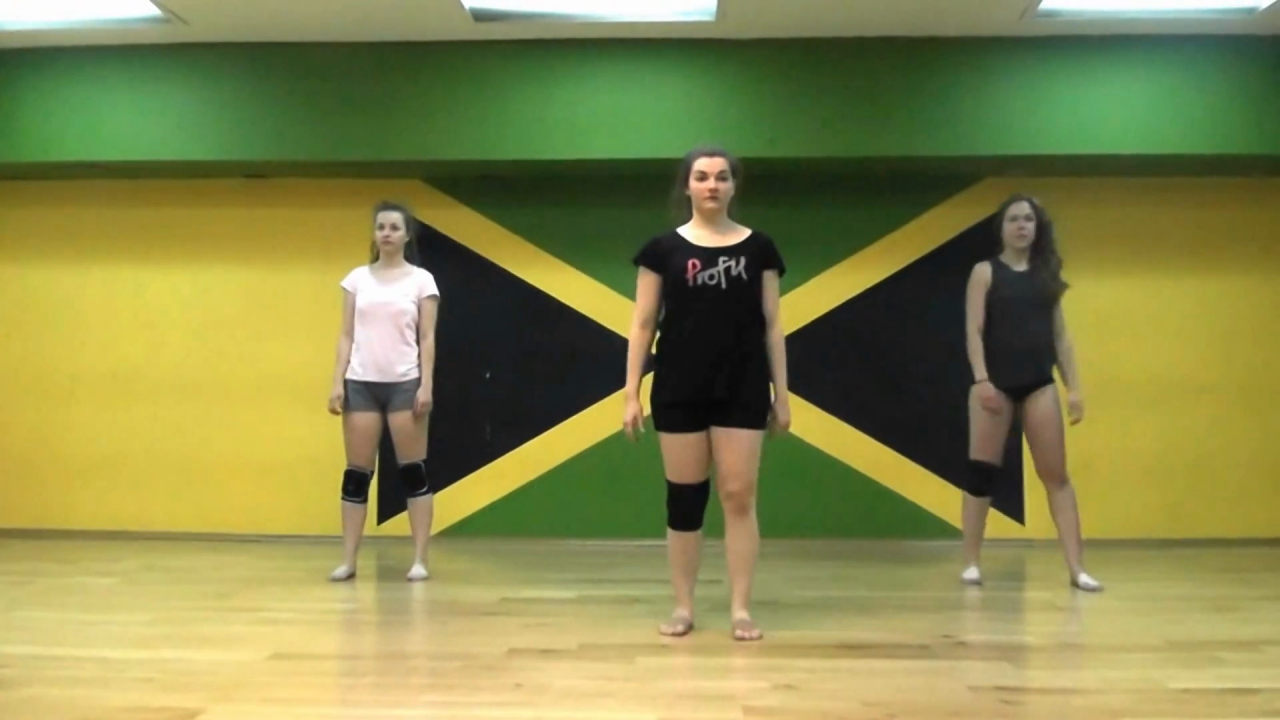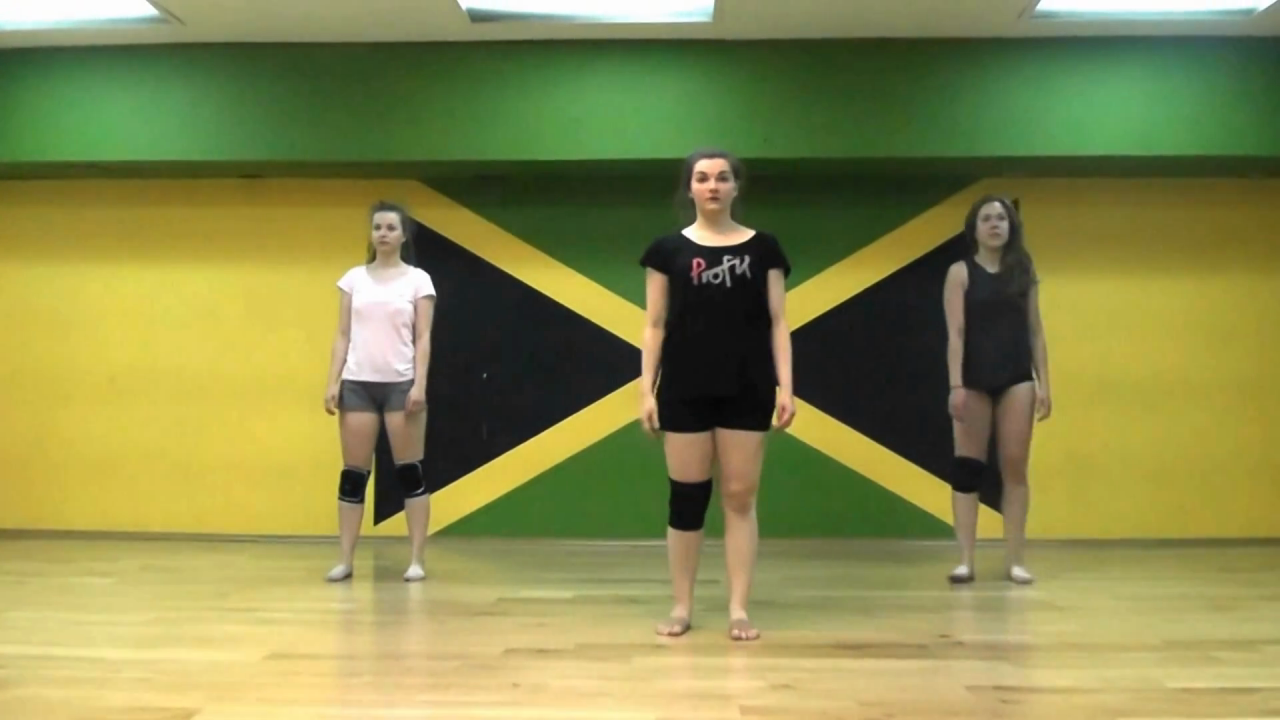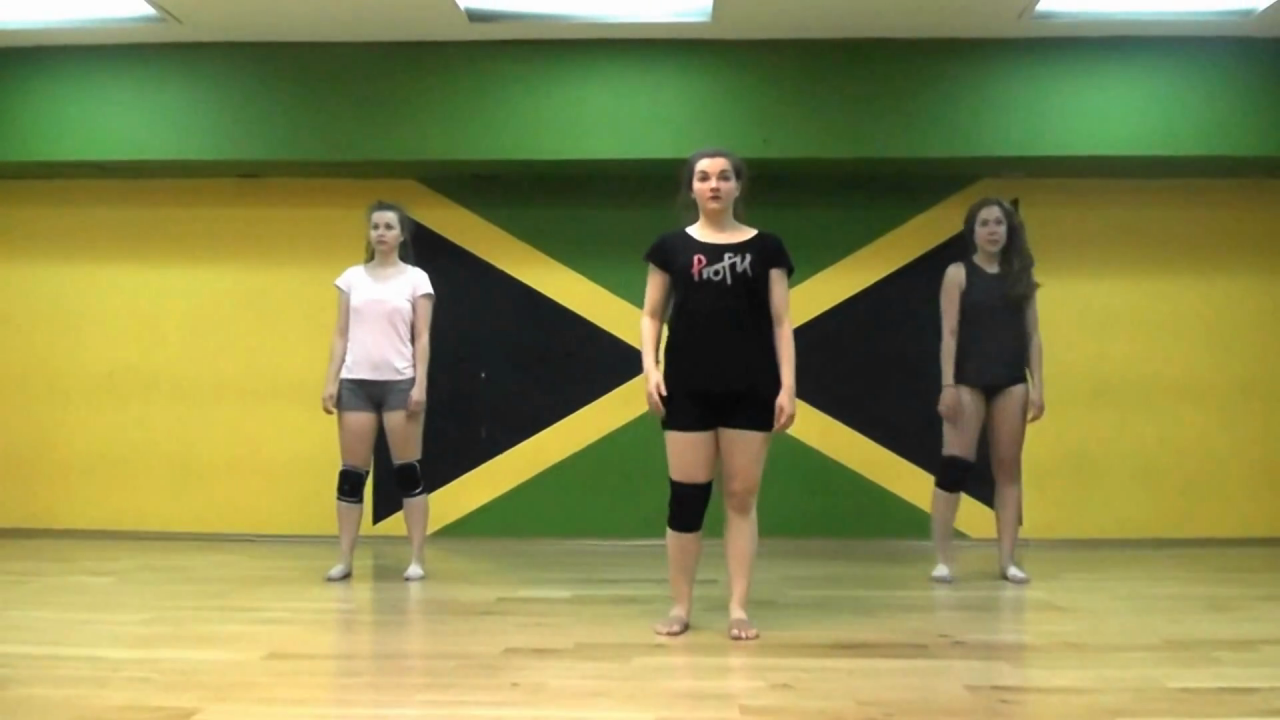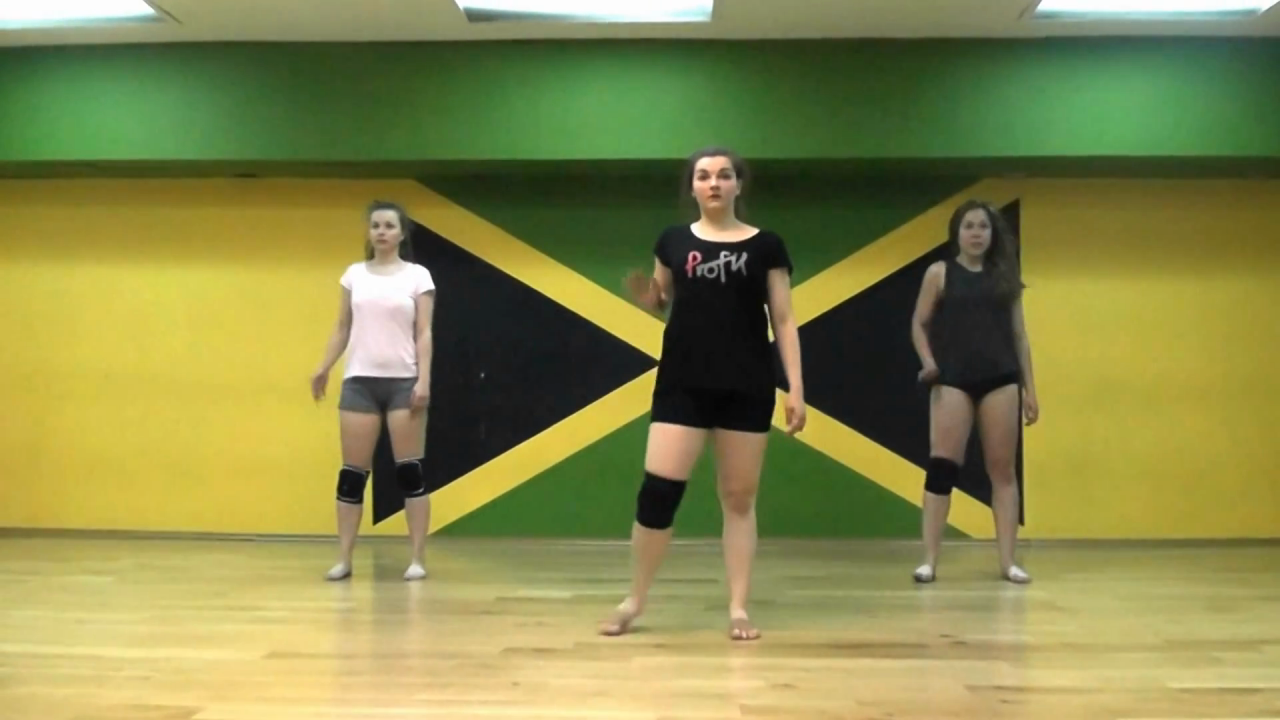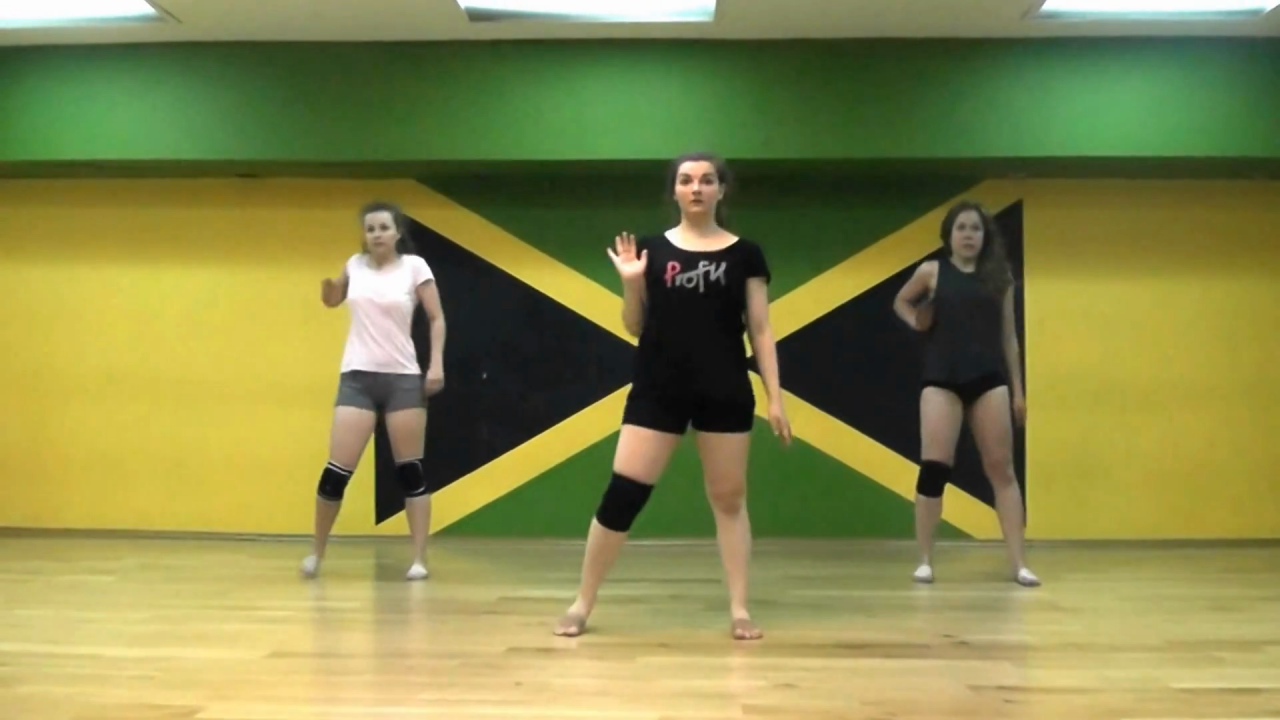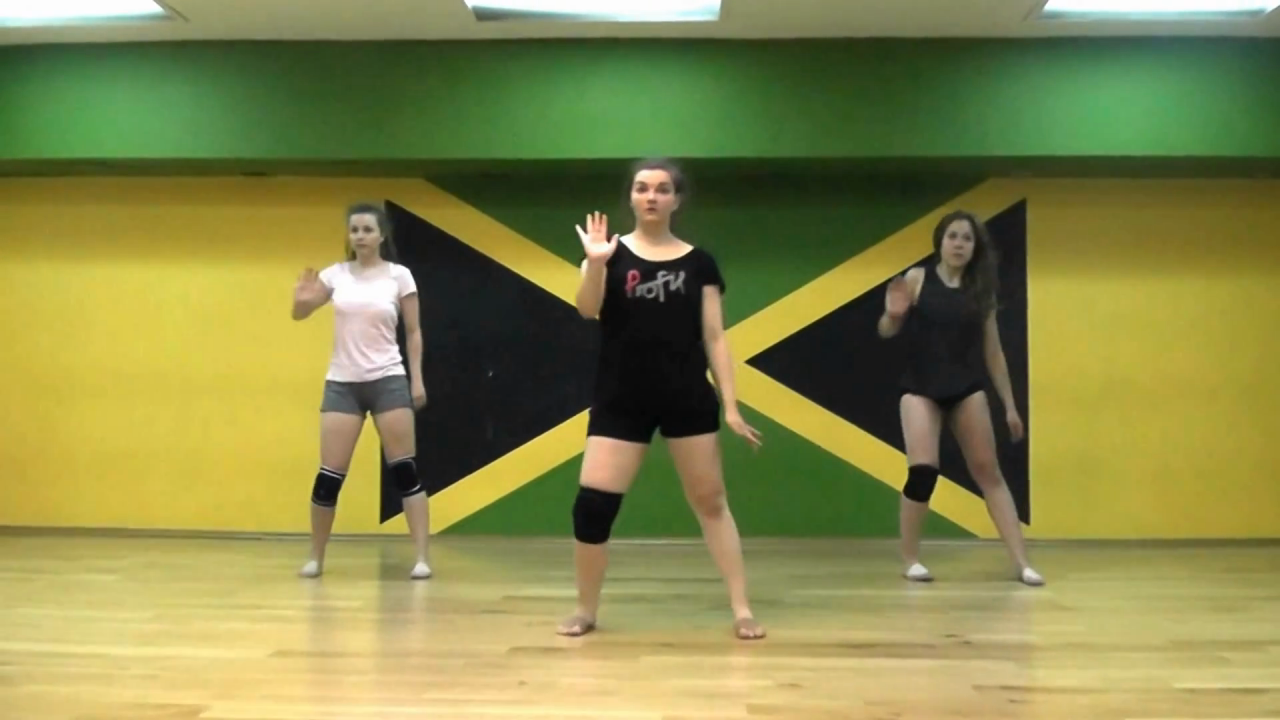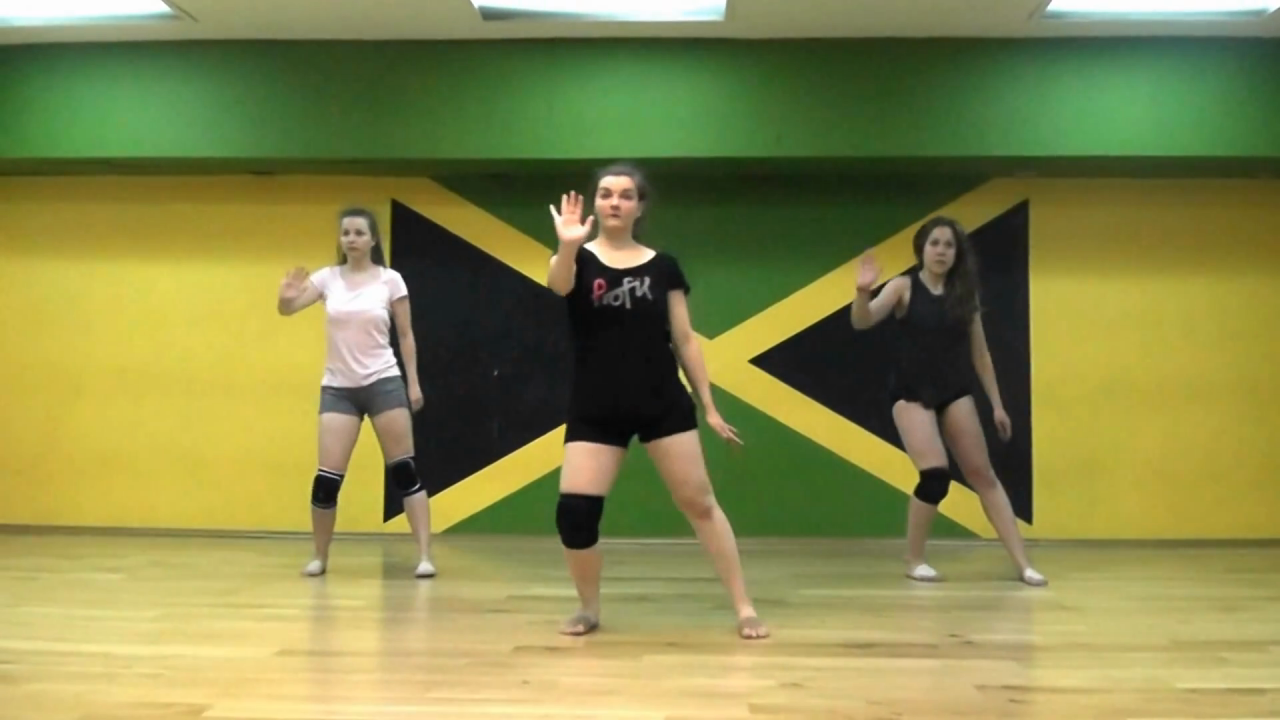
dt=0.3s
person 1, frame 1
left shoulder: (759, 247)
right shoulder: (663, 248)
left elbow: (772, 324)
right elbow: (643, 325)
left wrist: (782, 390)
right wrist: (631, 393)
left hip: (743, 390)
right hip: (679, 390)
left knee: (739, 497)
right knee: (684, 498)
left ankle: (741, 608)
right ankle: (683, 607)
person 1, frame 2
left shoulder: (763, 247)
right shoulder: (668, 249)
left elbow: (777, 322)
right elbow: (655, 324)
left wrist: (785, 386)
right wrist: (646, 389)
left hip: (746, 390)
right hip: (685, 389)
left knee: (740, 496)
right knee: (687, 496)
left ankle: (739, 608)
right ankle: (681, 606)
person 1, frame 3
left shoulder: (766, 246)
right shoulder: (671, 246)
left elbow: (780, 321)
right elbow: (652, 312)
left wrist: (788, 386)
right wrist: (650, 364)
left hip: (750, 388)
right hip: (687, 388)
left knee: (741, 497)
right knee: (688, 496)
left ankle: (738, 608)
right ankle: (680, 606)
person 1, frame 4
left shoulder: (766, 245)
right shoulder: (674, 241)
left elbow: (784, 320)
left wrist: (796, 387)
right wrist: (650, 294)
left hip: (747, 386)
right hip: (683, 383)
left knee: (739, 497)
right knee: (658, 490)
left ankle: (738, 608)
right ankle: (635, 598)
person 1, frame 5
left shoulder: (743, 253)
right shoulder: (649, 248)
left elbow: (760, 330)
right elbow: (637, 325)
left wrist: (775, 397)
right wrist: (630, 280)
left hip: (725, 393)
right hip: (656, 391)
left knee: (729, 499)
right knee: (623, 493)
left ankle: (739, 608)
right ankle: (582, 603)
person 1, frame 6
left shoulder: (699, 261)
right shoulder: (612, 252)
left elbow: (715, 337)
right elbow: (587, 309)
left wrist: (731, 406)
right wrist: (595, 264)
left hip: (687, 398)
right hip: (619, 400)
left knee: (710, 501)
right knee: (592, 503)
left ankle: (741, 608)
right ankle: (585, 608)
person 1, frame 7
left shoulder: (663, 266)
right shoulder: (578, 260)
left elbow: (684, 340)
right elbow: (560, 282)
left wrist: (709, 408)
right wrist: (568, 243)
left hip: (663, 401)
right hip: (594, 408)
left knee: (698, 503)
right knee: (574, 511)
left ankle: (744, 608)
right ankle: (589, 607)
person 2, frame 1
left shoulder: (1047, 275)
right shoulder: (985, 272)
left elbow: (1059, 336)
right elbow: (974, 332)
left wrist: (1074, 387)
right wrist: (981, 380)
left hip: (1039, 383)
right hip: (995, 381)
left knee: (1056, 474)
right knee: (982, 469)
left ankle: (1076, 568)
right ankle: (972, 562)
person 2, frame 2
left shoulder: (1023, 272)
right shoulder: (960, 272)
left elbow: (1035, 332)
right elbow: (955, 333)
left wrist: (1043, 384)
right wrist: (956, 385)
left hip: (1016, 380)
right hip: (973, 381)
left knee: (1015, 469)
right knee: (968, 467)
left ankle: (1014, 559)
right ankle: (965, 560)
person 2, frame 3
left shoulder: (1020, 274)
right shoulder: (958, 273)
left elbow: (1032, 334)
right elbow: (950, 333)
left wrist: (1036, 386)
right wrist: (949, 384)
left hip: (1010, 381)
right hip: (968, 380)
left knee: (1008, 469)
right knee: (955, 463)
left ankle: (1007, 560)
right ankle: (942, 558)
person 2, frame 4
left shoulder: (1005, 275)
right shoulder: (940, 272)
left elbow: (1019, 335)
right elbow: (919, 324)
left wrist: (1029, 388)
right wrist: (928, 363)
left hip: (1000, 380)
right hip: (953, 380)
left knee: (1003, 469)
right knee: (943, 465)
left ankle: (1008, 560)
right ankle: (929, 560)
person 2, frame 5
left shoulder: (998, 276)
right shoulder: (931, 271)
left elbow: (1008, 337)
right elbow: (901, 305)
left wrist: (1018, 390)
right wrist: (917, 321)
left hip: (989, 382)
right hip: (941, 380)
left knee: (1001, 469)
right knee: (935, 467)
left ankle: (1018, 562)
right ankle: (924, 559)
person 2, frame 6
left shoulder: (982, 290)
right shoulder: (917, 278)
left elbow: (993, 351)
right elbow: (886, 332)
left wrist: (1010, 406)
right wrist: (892, 314)
left hip: (968, 390)
right hip: (920, 389)
left knee: (989, 472)
right knee: (923, 470)
left ankle: (1022, 562)
right ankle: (910, 558)
person 2, frame 7
left shoulder: (965, 293)
right shoulder: (903, 287)
left elbow: (979, 351)
right elbow: (861, 321)
left wrist: (997, 404)
right wrist: (863, 290)
left hip: (956, 395)
right hip: (911, 396)
left knee: (984, 475)
right knee: (936, 474)
left ankle: (1022, 563)
right ankle: (914, 559)
person 3, frame 1
left shoulder: (421, 280)
right shoulder: (357, 278)
left elbow: (427, 338)
right elbow: (346, 335)
left wrist: (426, 385)
right wrist: (337, 382)
left hip: (404, 384)
right hip: (361, 384)
left knee: (412, 471)
right knee: (356, 472)
left ankle: (419, 559)
right ankle: (348, 559)
person 3, frame 2
left shoulder: (418, 280)
right shoulder: (354, 278)
left elbow: (423, 338)
right elbow: (343, 335)
left wrist: (420, 384)
right wrist: (333, 382)
left hip: (400, 384)
right hip: (358, 384)
left knee: (409, 472)
right knee: (353, 473)
left ankle: (416, 559)
right ankle: (345, 559)
person 3, frame 3
left shoulder: (416, 278)
right shoulder: (352, 277)
left elbow: (422, 337)
right elbow: (341, 334)
left wrist: (421, 384)
right wrist: (330, 381)
left hip: (399, 382)
right hip: (357, 382)
left knee: (407, 471)
right knee: (352, 473)
left ankle: (416, 558)
right ankle: (345, 558)
person 3, frame 4
left shoulder: (418, 275)
right shoulder: (354, 274)
left elbow: (424, 333)
right elbow: (343, 329)
left wrist: (424, 380)
right wrist: (324, 368)
left hip: (403, 381)
right hip: (360, 380)
left knee: (410, 471)
right knee: (352, 473)
left ankle: (417, 559)
right ankle: (344, 558)
person 3, frame 5
left shoulder: (415, 266)
right shoulder: (356, 264)
left elbow: (436, 319)
right elbow: (335, 299)
left wrist: (436, 363)
right wrist: (329, 292)
left hip: (402, 378)
right hip: (357, 377)
left knee: (410, 471)
right knee: (337, 471)
left ankle: (419, 558)
right ankle: (317, 552)
person 3, frame 6
left shoulder: (399, 276)
right shoulder: (336, 274)
left elbow: (413, 331)
right elbow: (299, 314)
left wrist: (417, 379)
right wrist: (302, 298)
left hip: (388, 380)
right hip: (342, 383)
left knee: (405, 471)
right knee: (329, 476)
left ankle: (421, 557)
right ankle: (316, 556)
person 3, frame 7
left shoulder: (389, 280)
right shoulder: (327, 278)
left elbow: (405, 335)
right elbow: (287, 309)
left wrist: (413, 382)
right wrist: (285, 297)
left hip: (384, 382)
right hip: (337, 388)
left knee: (405, 471)
right knee: (326, 479)
left ankle: (425, 555)
right ankle: (320, 556)
